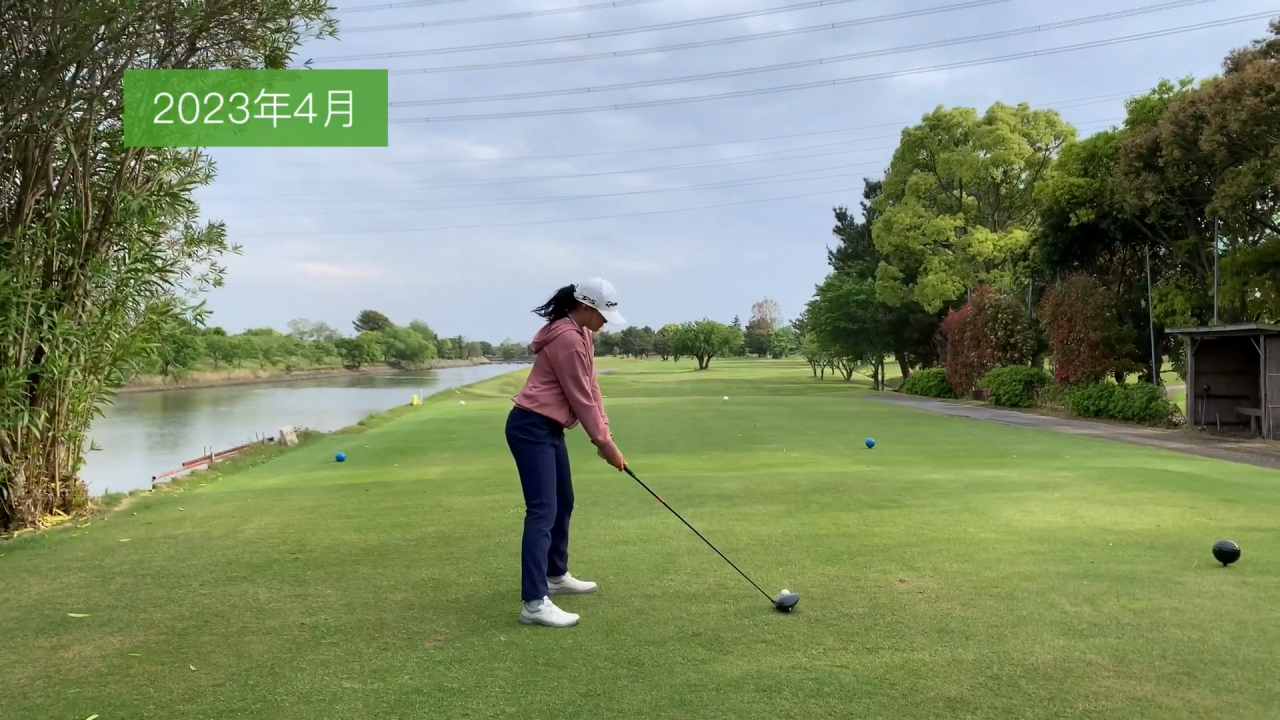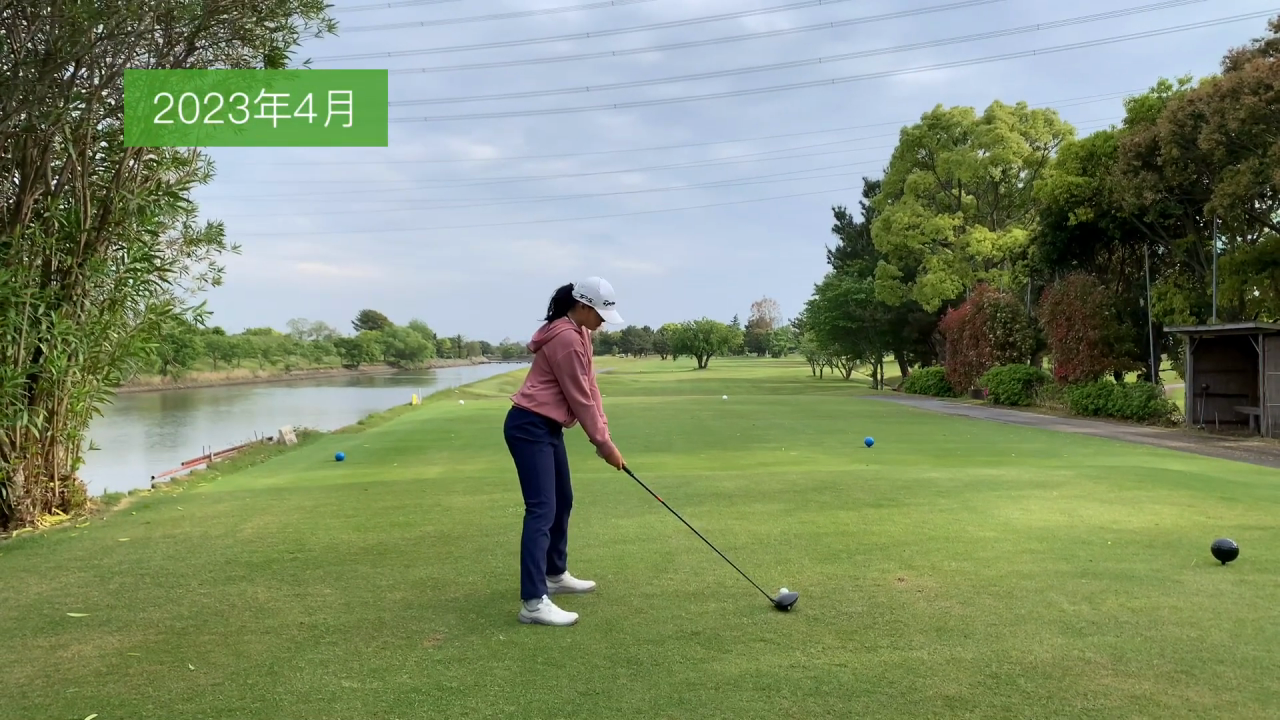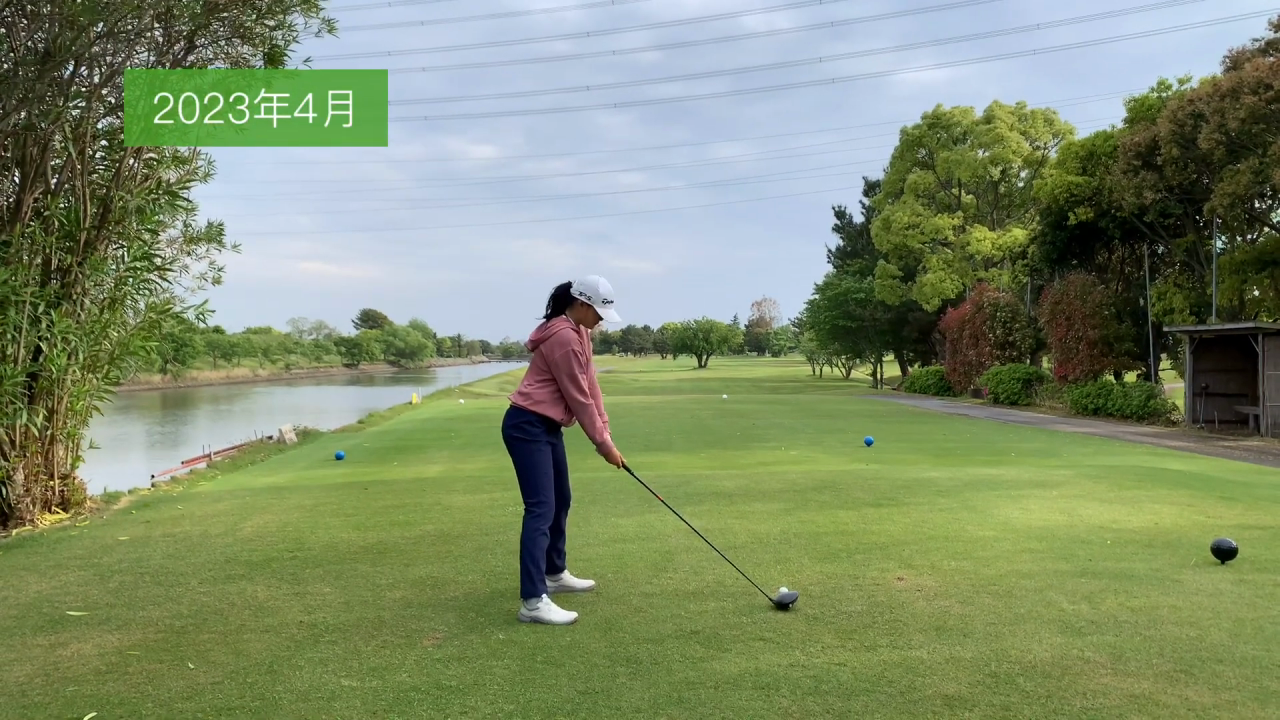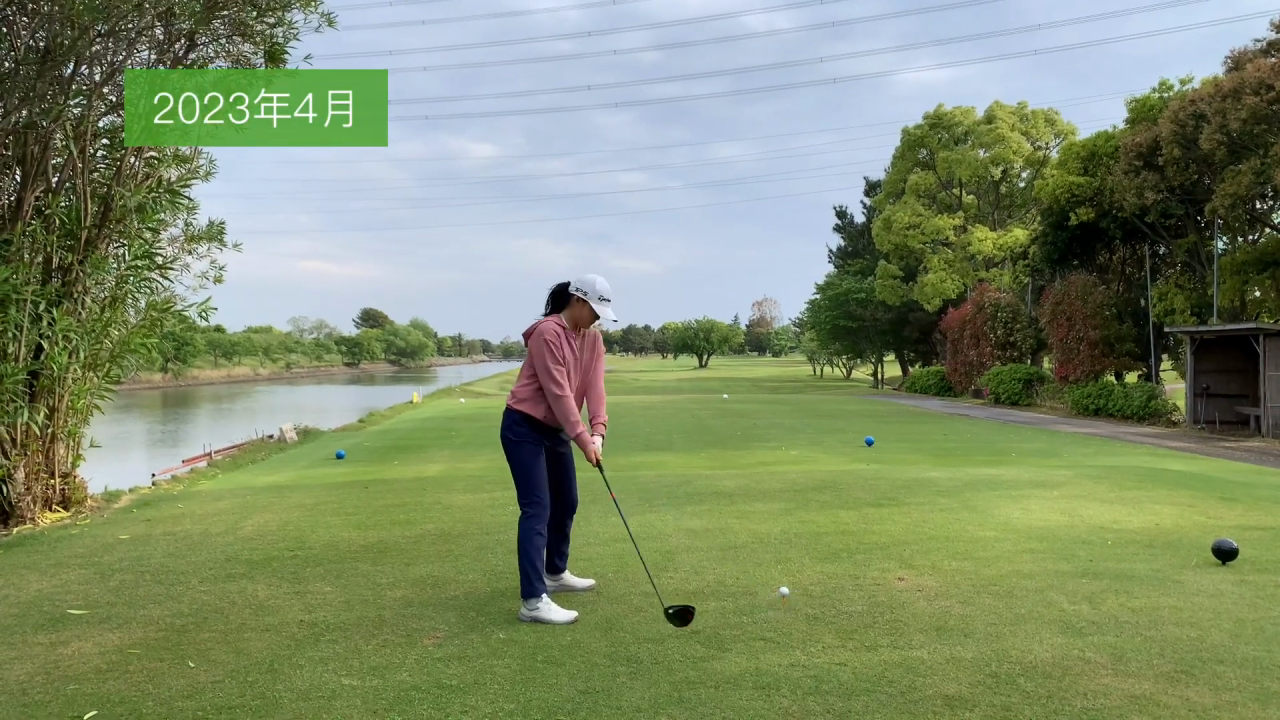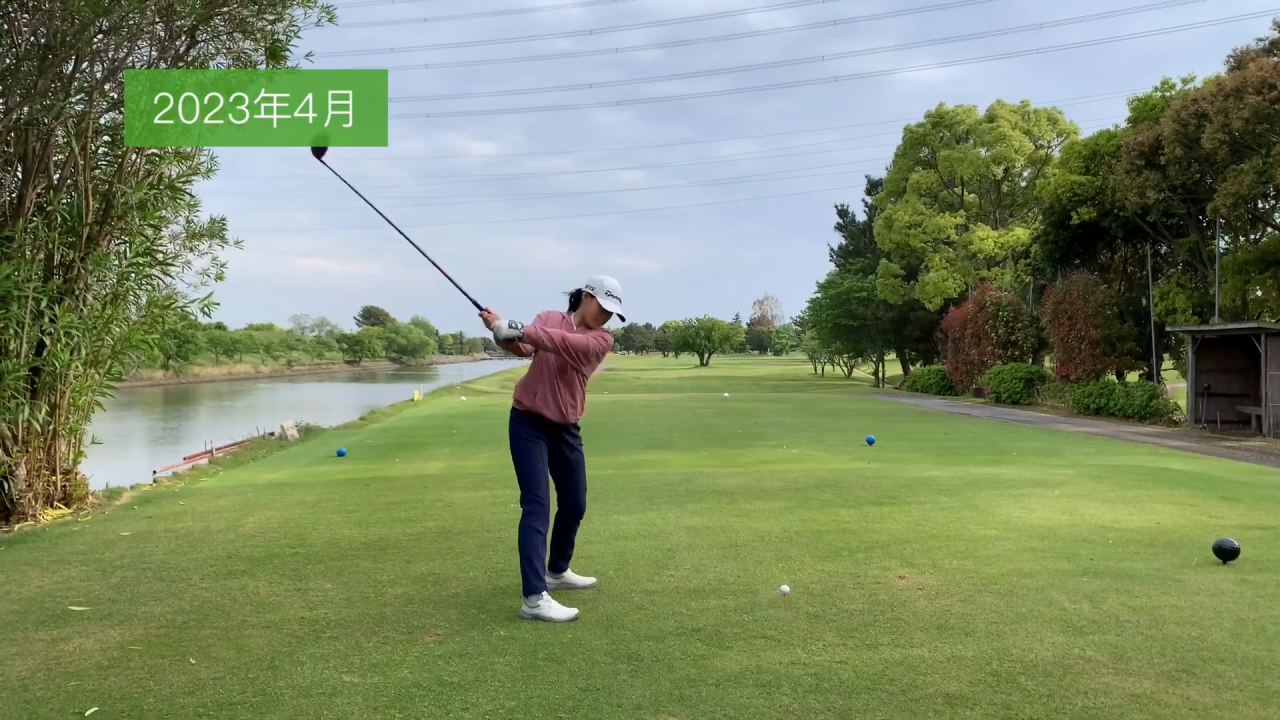
dt=0.3s
person 1, frame 1
left shoulder: (580, 333)
right shoulder: (567, 340)
left elbow: (591, 388)
right elbow: (580, 399)
left wrist: (606, 433)
right wrist: (605, 444)
left hip: (549, 428)
right hip: (531, 427)
left knee: (563, 503)
right knee: (543, 511)
left ankle: (556, 576)
right ankle: (535, 603)
person 1, frame 2
left shoulder: (578, 332)
right shoulder: (566, 340)
left elbow: (590, 387)
right elbow: (579, 398)
left wrist: (604, 433)
right wrist: (603, 443)
left hip: (547, 427)
right hip: (530, 427)
left knee: (562, 502)
right knee: (542, 509)
left ankle: (555, 575)
right ankle: (534, 602)
person 1, frame 3
left shoulder: (578, 332)
right shoulder: (563, 339)
left elbow: (590, 386)
right elbow: (577, 397)
left wrist: (605, 431)
right wrist: (603, 443)
left hip: (547, 427)
right hip: (528, 426)
left knee: (560, 502)
right knee: (541, 509)
left ankle: (554, 574)
right ankle: (533, 601)
person 1, frame 4
left shoulder: (593, 339)
right shoulder: (547, 331)
left elbow: (595, 385)
right elbow: (557, 389)
left wrist: (597, 431)
right wrist: (583, 438)
left hip: (557, 429)
right hip: (524, 427)
left knee: (566, 503)
right knee: (536, 509)
left ankle: (555, 574)
right ankle: (533, 601)
person 1, frame 5
left shoulder: (601, 340)
right shoulder: (550, 319)
left elbow: (564, 342)
right elbow: (521, 344)
left wrist: (516, 331)
right wrist: (502, 330)
left hip: (566, 429)
right hip: (529, 423)
left knee: (574, 505)
right knee: (537, 506)
left ankle: (557, 571)
right ankle: (535, 597)
